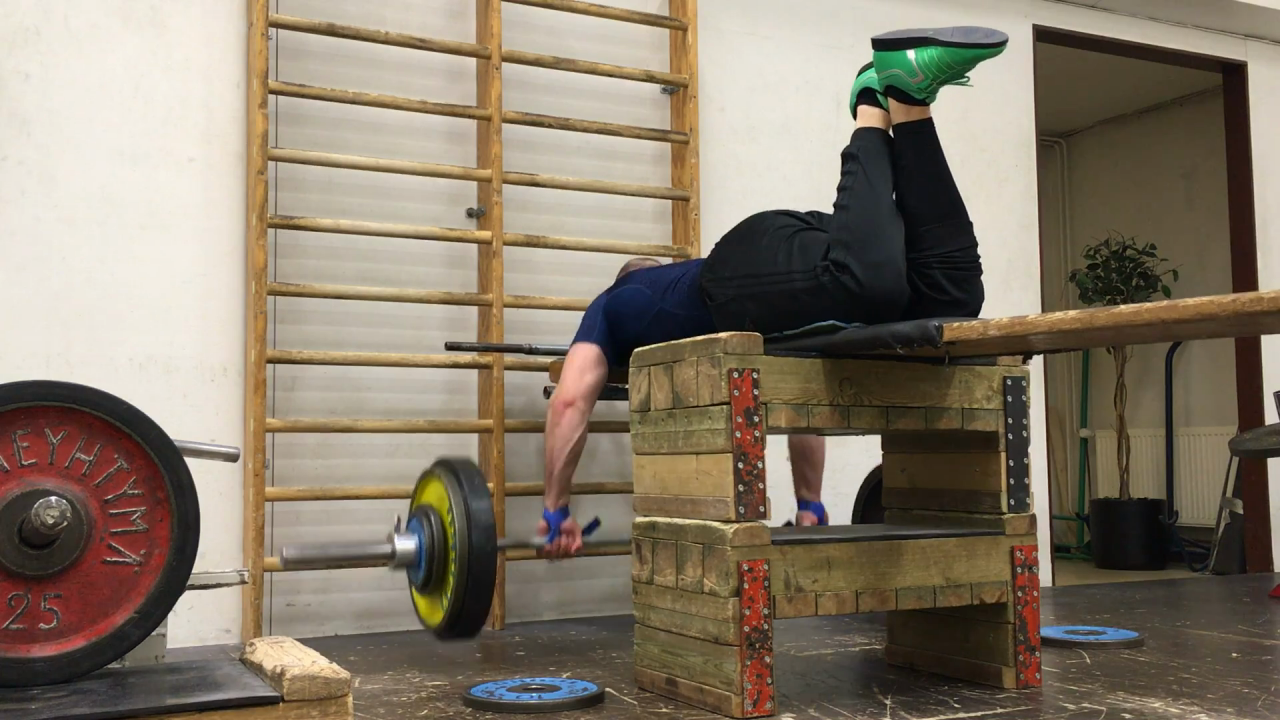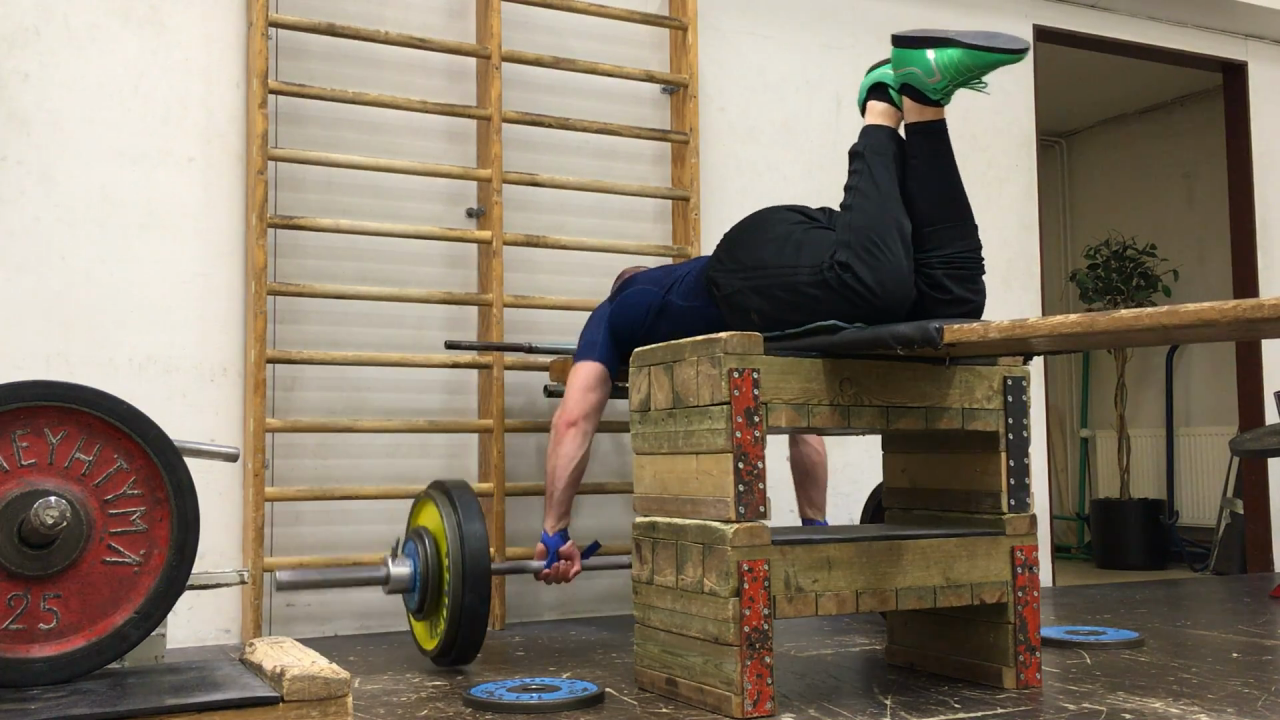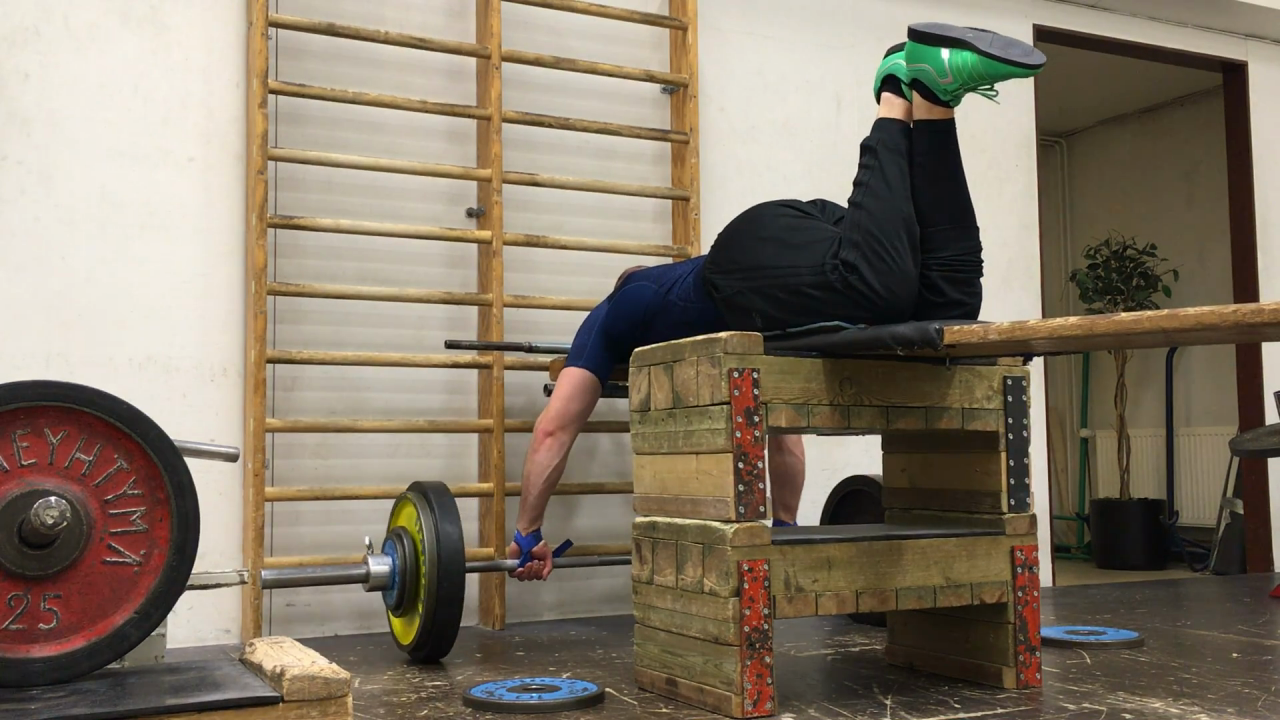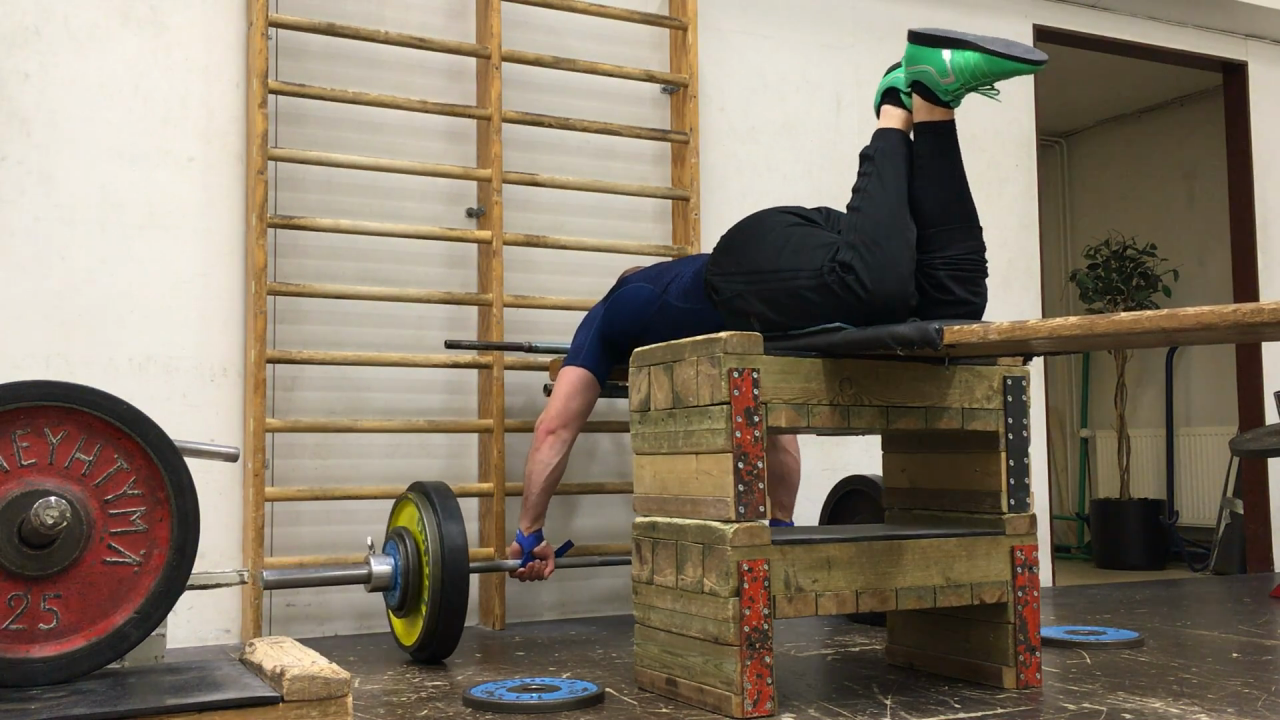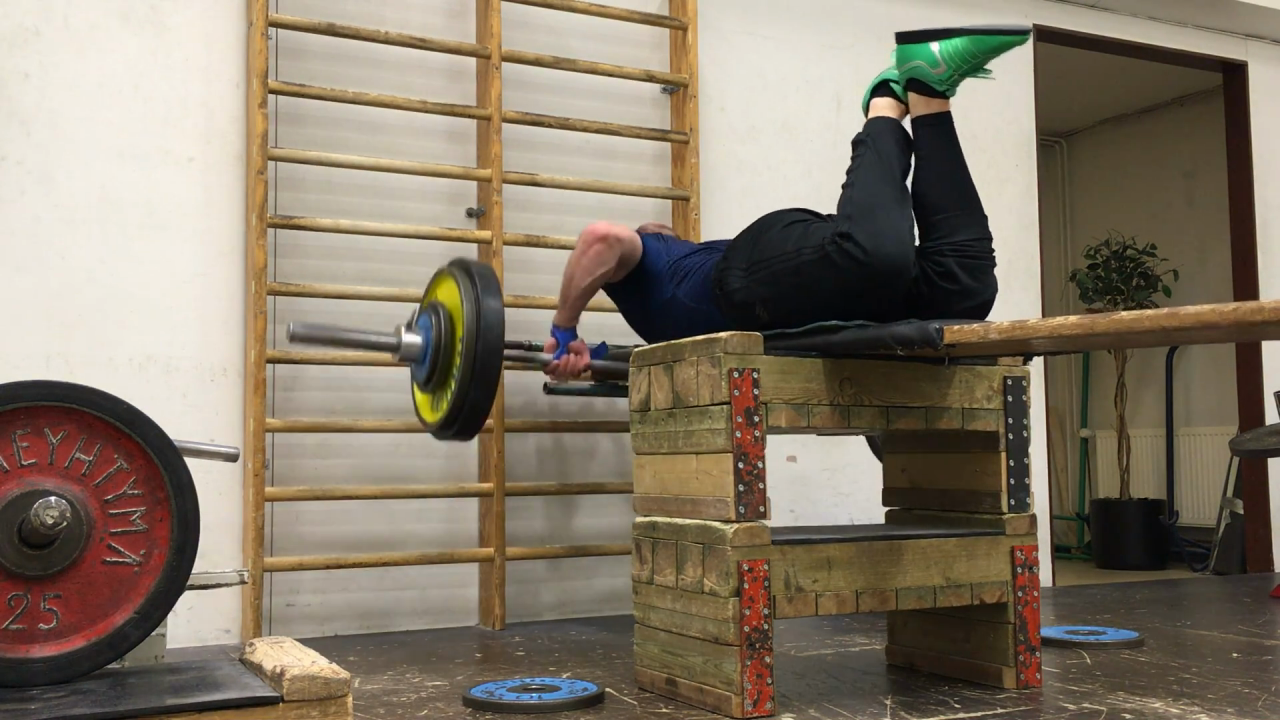
dt=1s
person 1, frame 1
left shoulder: (616, 303)
left elbow: (571, 399)
left wrist: (556, 514)
right wrist: (809, 502)
left hip: (752, 274)
left knee: (870, 283)
right knee: (951, 291)
left ankle: (873, 111)
person 1, frame 2
left shoulder: (614, 318)
left elbow: (574, 421)
left wrist: (554, 533)
right wrist: (815, 526)
left hip: (763, 267)
right hip: (781, 293)
left knee: (914, 291)
left ankle: (883, 105)
person 1, frame 3
left shoulder: (613, 317)
left elbow: (555, 427)
right elbow: (784, 431)
left wrist: (528, 535)
right wrist: (786, 527)
left hip: (758, 262)
left knee: (879, 286)
right knee: (950, 305)
left ankle: (897, 100)
right ankle: (926, 89)
person 1, frame 4
left shoulder: (610, 318)
right shoulder: (732, 338)
left elbow: (555, 427)
left wrist: (530, 535)
right wrist: (782, 526)
left hip: (755, 268)
left knee: (874, 285)
right knee: (955, 299)
left ankle: (896, 111)
right ankle: (928, 96)
person 1, frame 5
left shoulder: (634, 267)
left elbow: (603, 238)
left wrist: (563, 332)
left hip: (763, 276)
right knee: (965, 286)
left ankle: (887, 104)
